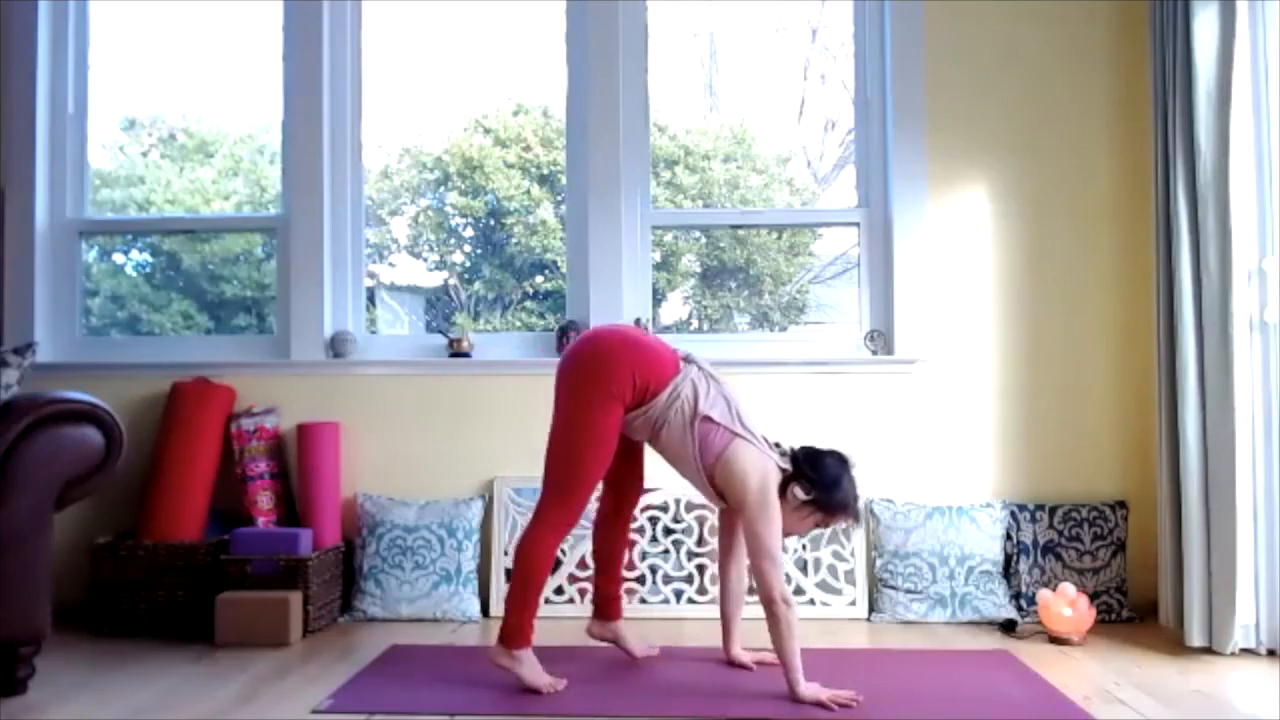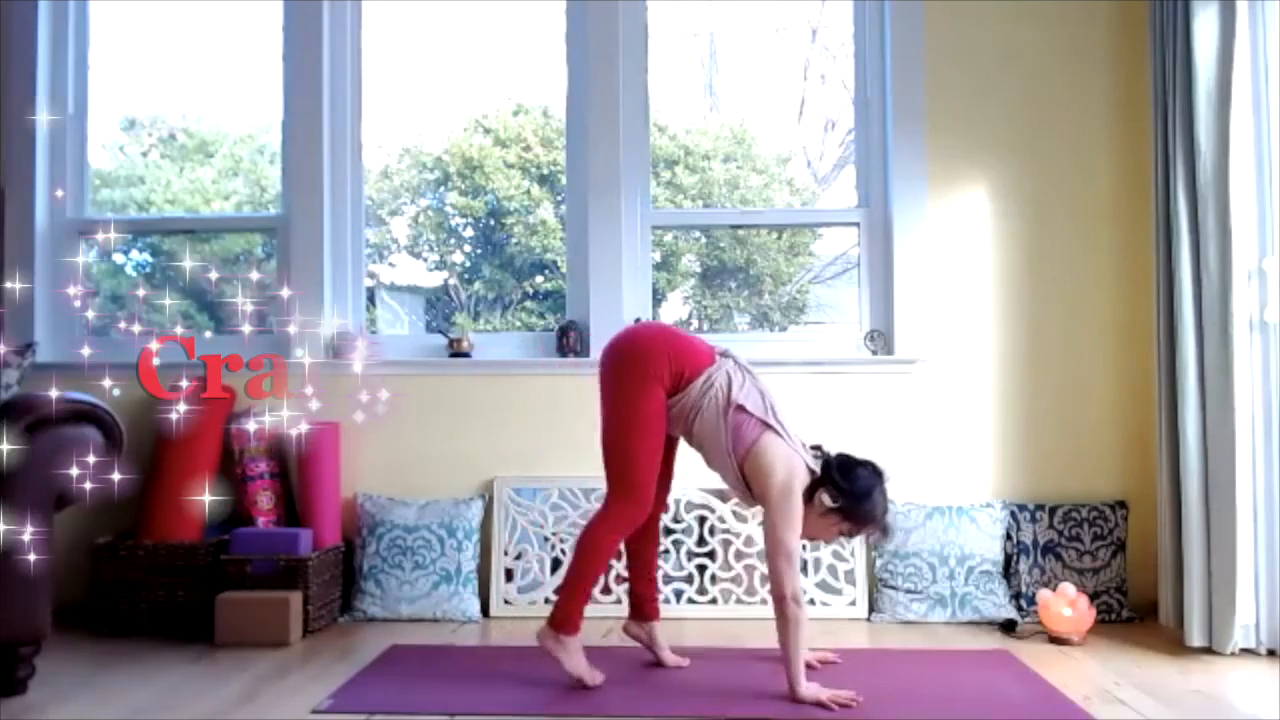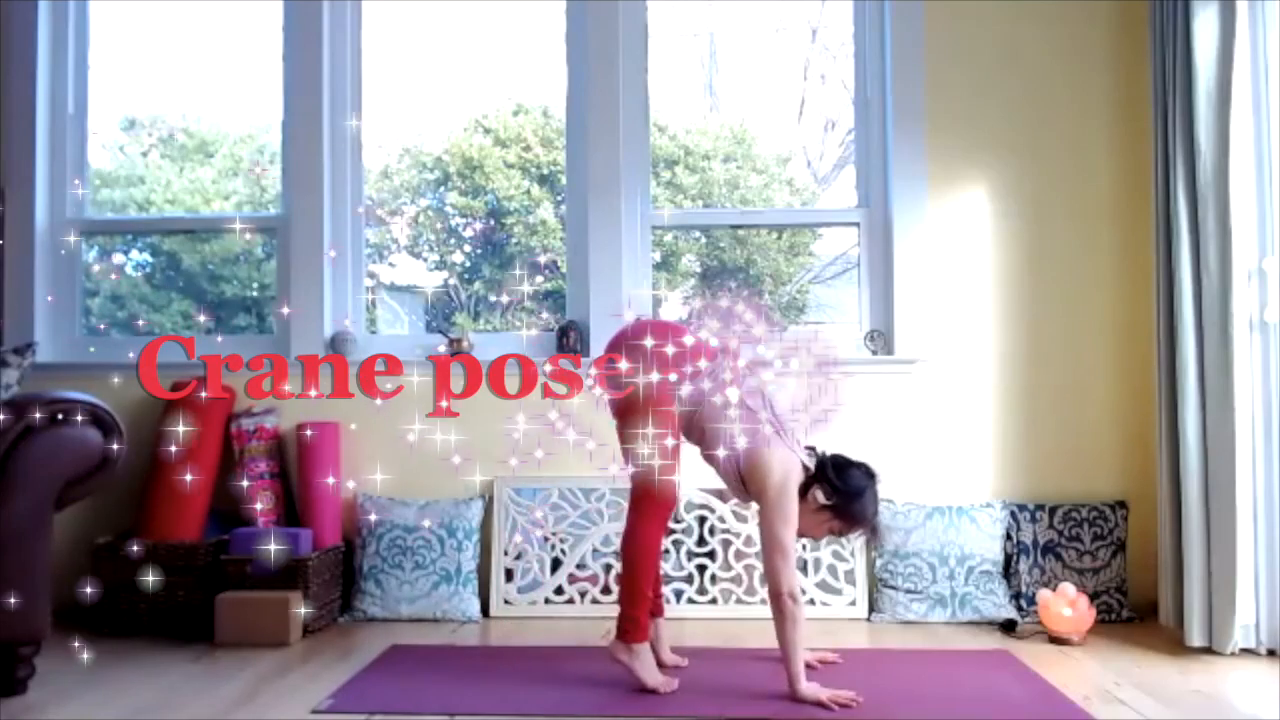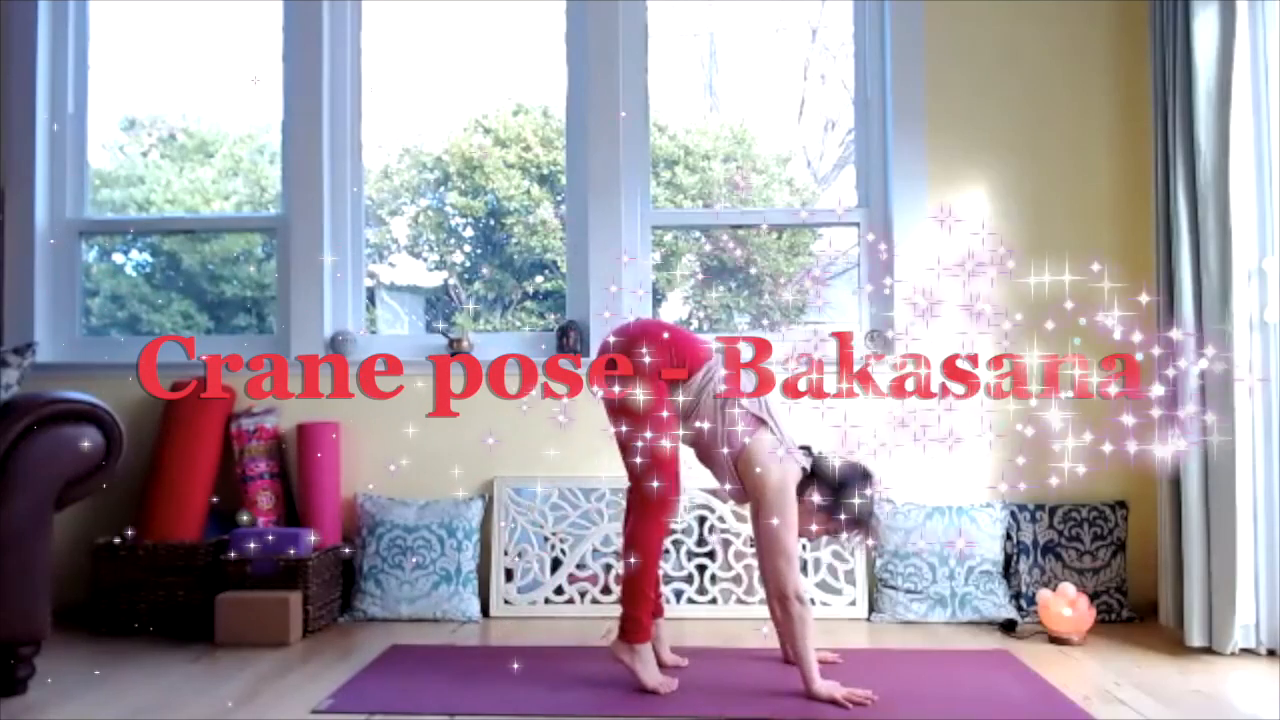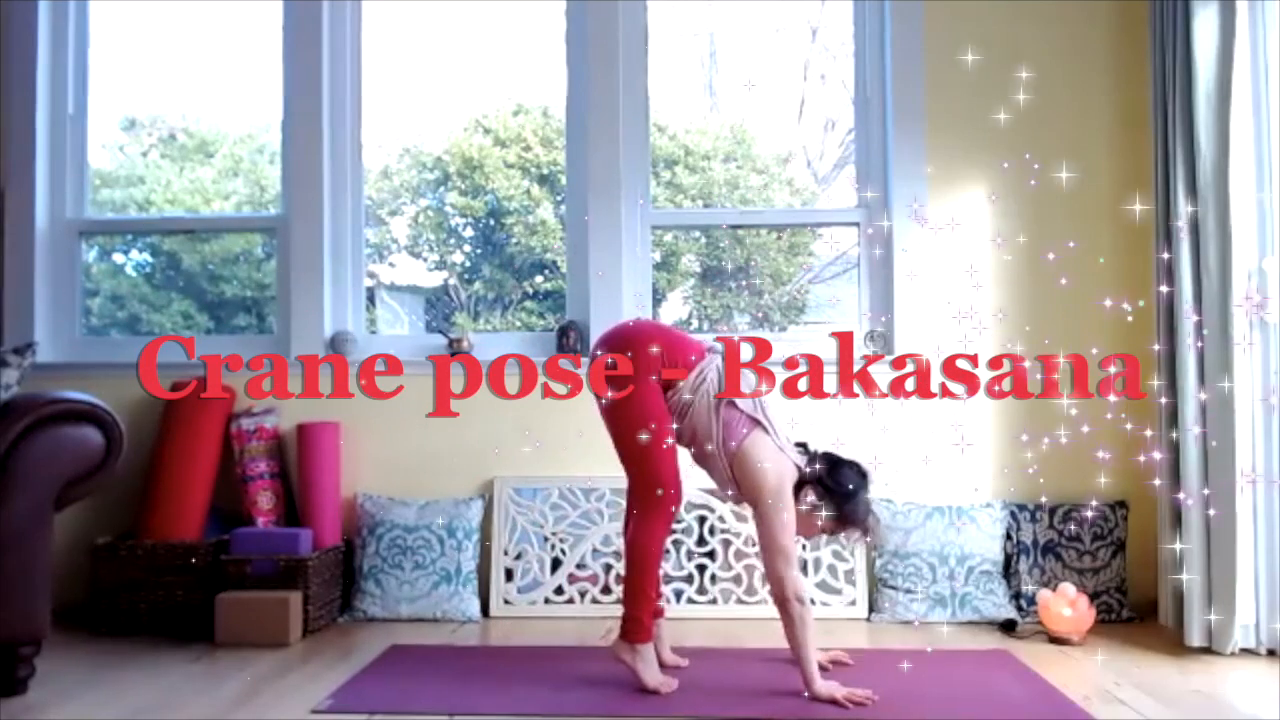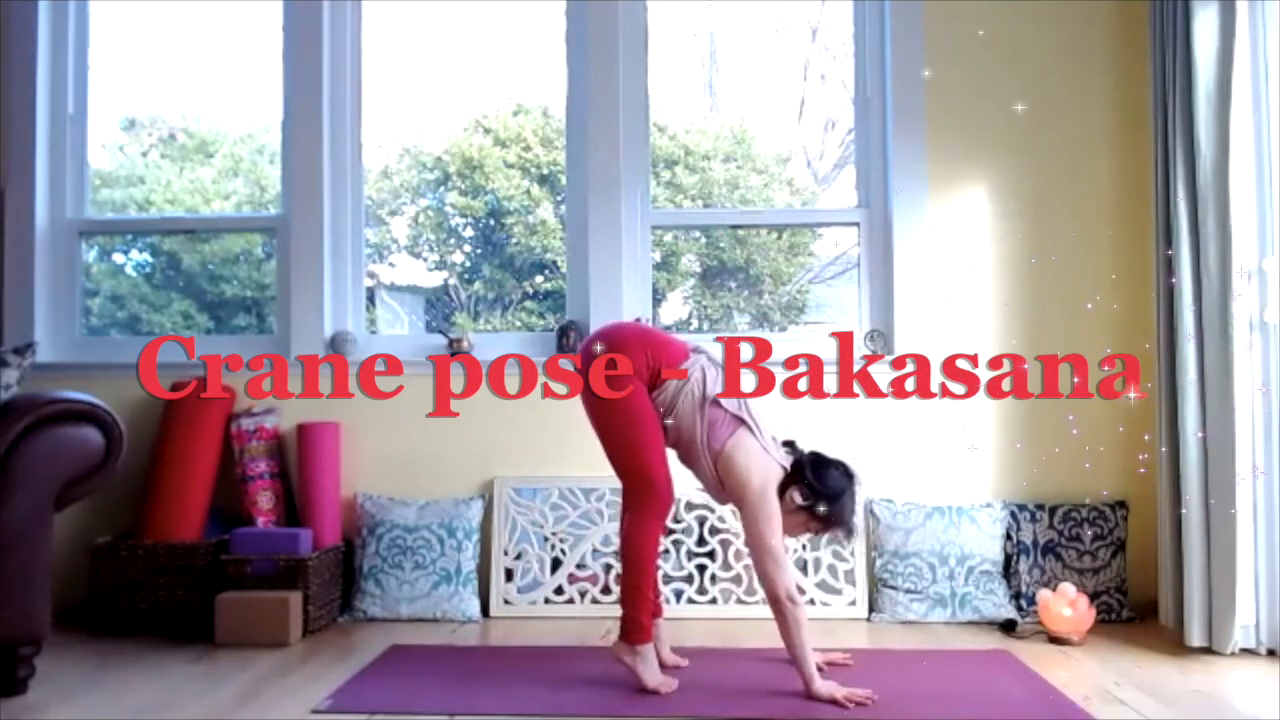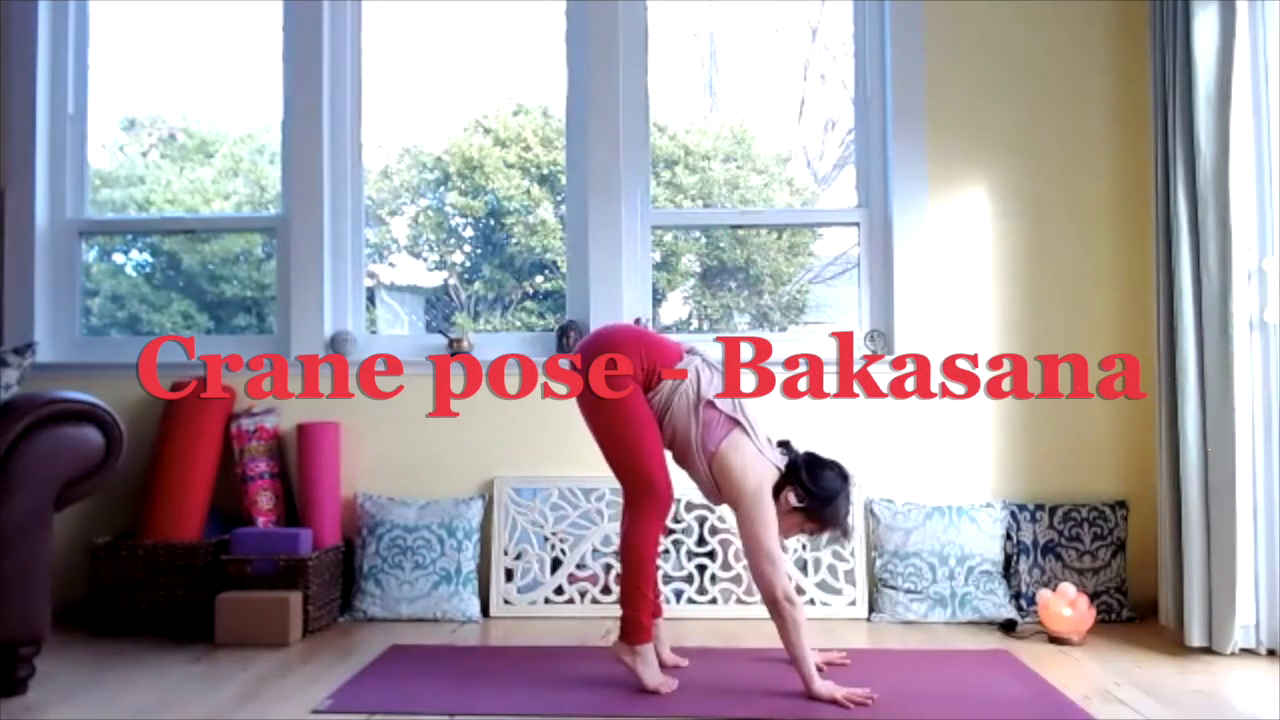
dt=0.4s
person 1, frame 1
left shoulder: (751, 475)
right shoulder: (760, 483)
left elbow: (733, 556)
right elbow: (776, 595)
left wrist: (732, 644)
right wrist: (799, 685)
left hip: (626, 365)
right hip: (610, 367)
left knee: (622, 501)
right knee: (562, 511)
left ankle: (608, 618)
right ankle: (513, 645)
person 1, frame 2
left shoulder: (800, 476)
right shoulder: (782, 480)
left elbow: (783, 584)
right elbow: (789, 591)
left wrist: (793, 652)
right wrist: (798, 684)
left hip: (667, 363)
right hip: (644, 358)
left knee: (650, 504)
right knee: (631, 504)
left ankle: (644, 621)
right ankle: (562, 630)
person 1, frame 3
left shoulder: (792, 469)
right shoulder: (783, 480)
left elbow: (781, 580)
right elbow: (786, 590)
left wrist: (792, 650)
right wrist: (799, 683)
left hip: (666, 364)
right hip: (647, 356)
left knee: (654, 502)
right knee: (654, 504)
left ankle: (651, 627)
right ankle: (631, 640)
person 1, frame 4
left shoulder: (778, 473)
right shoulder: (779, 483)
left elbow: (771, 572)
right elbow: (791, 593)
left wrist: (791, 649)
right wrist: (814, 682)
left hip: (658, 362)
right hip: (642, 356)
left knee: (651, 501)
right knee: (657, 504)
left ankle: (652, 629)
right ankle: (634, 640)
person 1, frame 5
left shoulder: (786, 473)
right shoulder: (775, 485)
left elbow: (783, 578)
right elbow: (791, 594)
left wrist: (805, 651)
right wrist: (814, 683)
left hip: (655, 361)
right hip: (634, 356)
left knee: (652, 501)
right knee: (658, 503)
left ankle: (652, 630)
right ankle: (635, 640)
person 1, frame 6
left shoulder: (774, 473)
right shoulder: (760, 486)
left elbow: (780, 584)
right elbow: (783, 593)
left wrist: (804, 654)
right wrist: (813, 682)
left hip: (644, 363)
right hip: (618, 357)
left knee: (646, 499)
right knee: (652, 500)
left ankle: (651, 631)
right ankle: (636, 641)
person 1, frame 7
left shoulder: (769, 474)
right shoulder: (755, 486)
left elbow: (775, 584)
right elbow: (780, 593)
left wrist: (803, 653)
right wrist: (813, 682)
left hip: (638, 364)
right hip: (614, 359)
left knee: (647, 500)
right knee: (652, 501)
left ankle: (651, 630)
right ankle: (636, 642)
